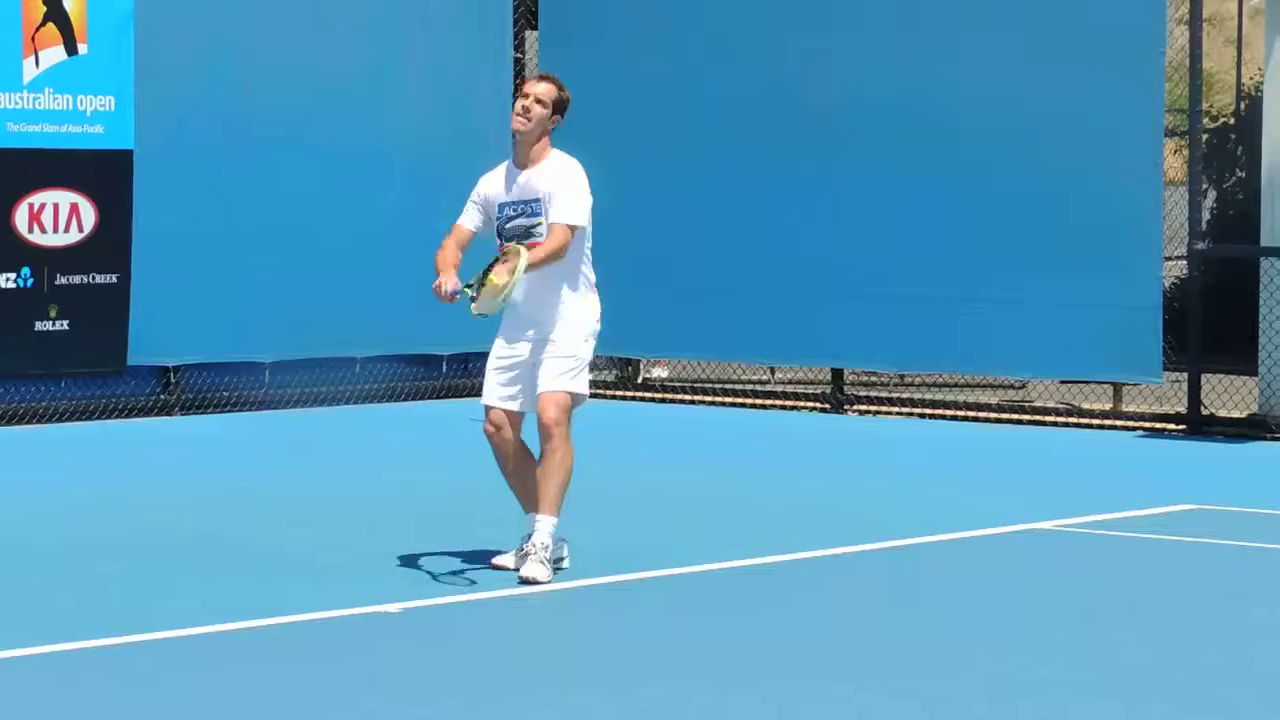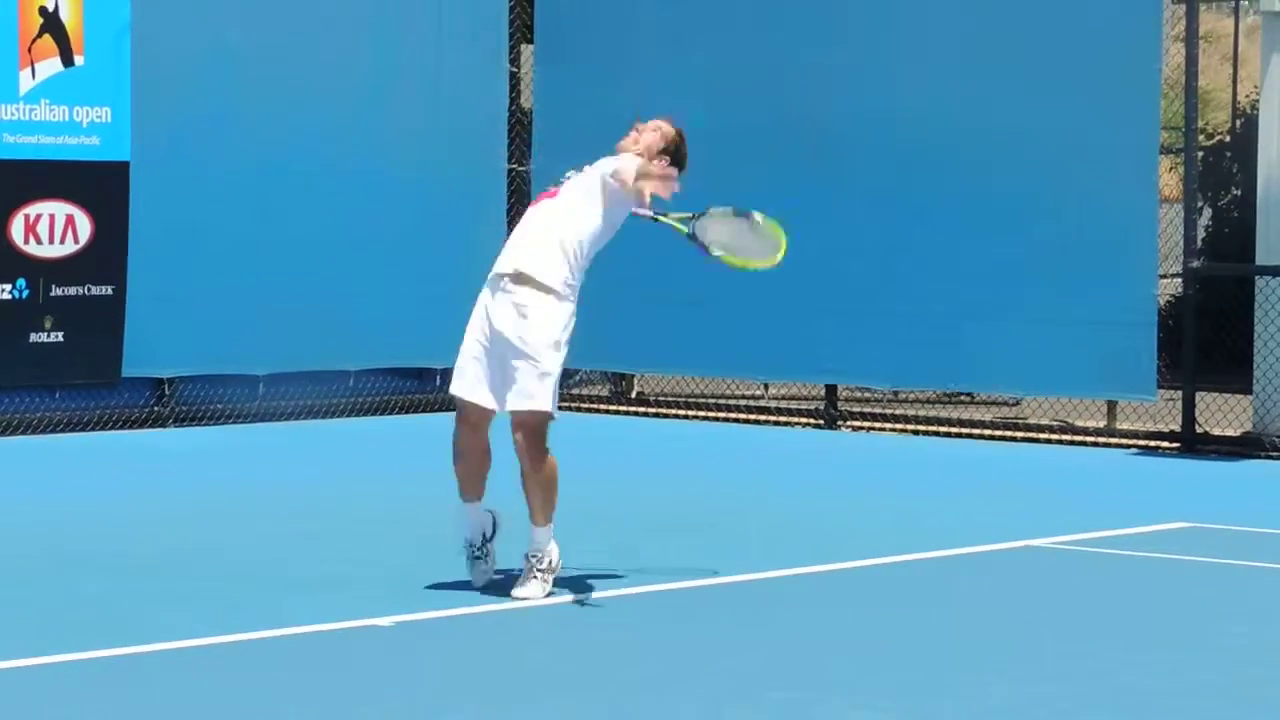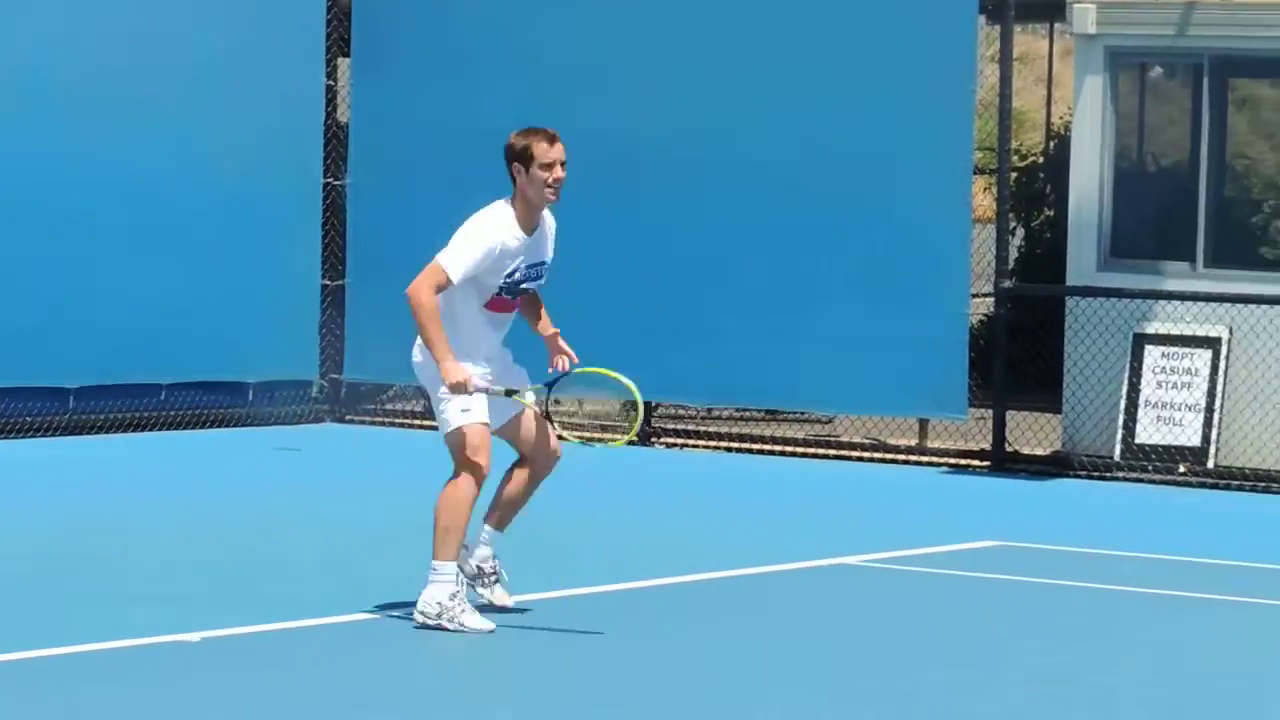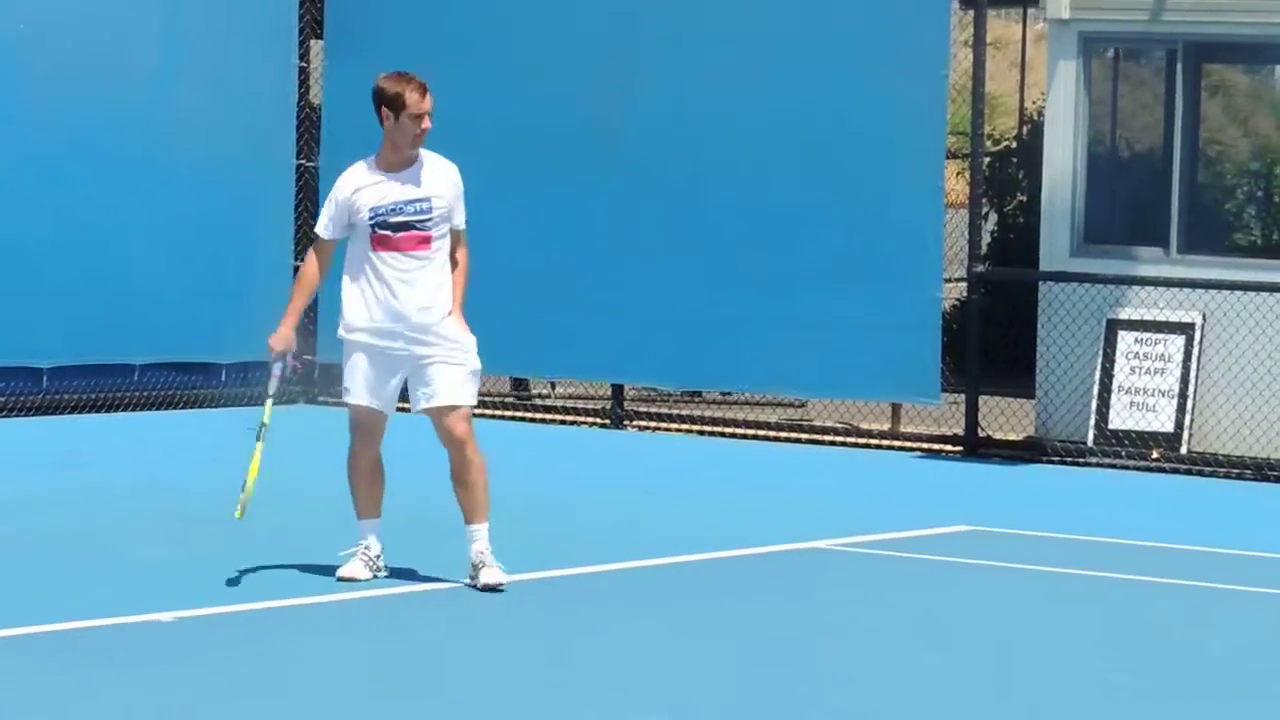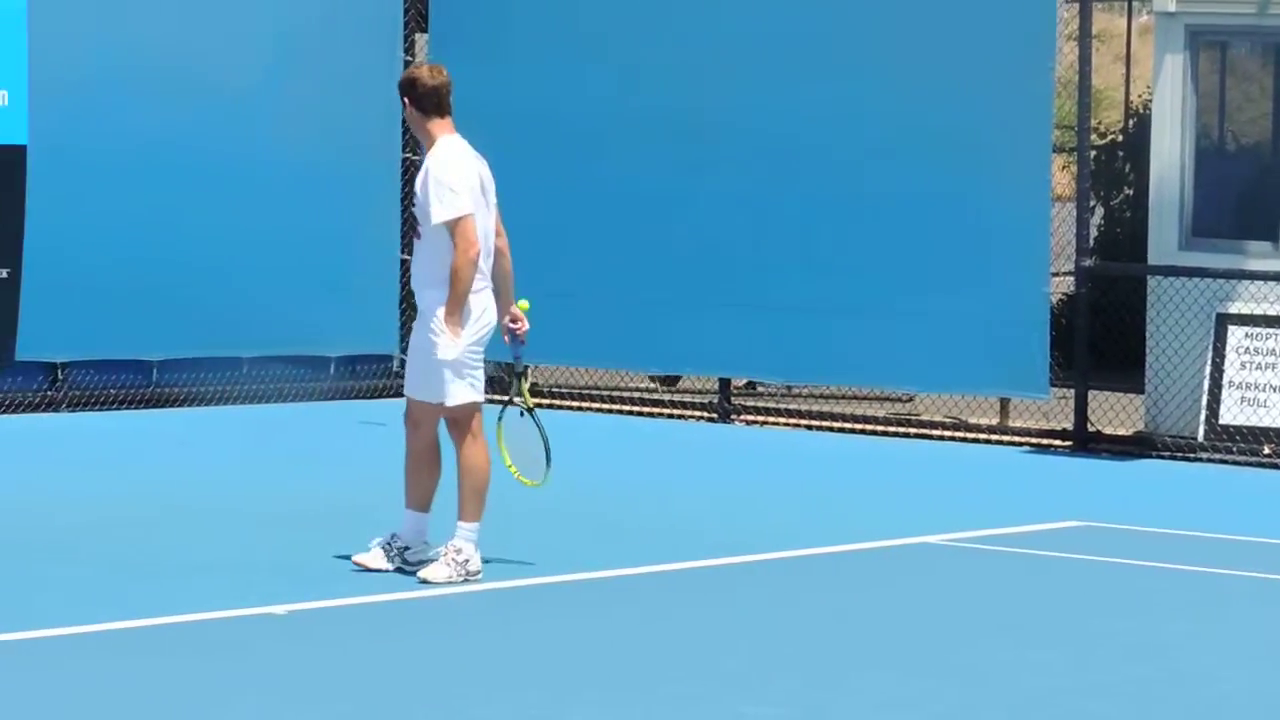
dt=1s
person 1, frame 1
left shoulder: (566, 171)
right shoulder: (492, 183)
left elbow: (560, 243)
right elbow: (455, 242)
right wrist: (447, 273)
left hip: (567, 321)
right hip: (516, 326)
left knee: (552, 418)
right knee: (499, 425)
left ankle: (544, 543)
right ankle: (541, 535)
person 1, frame 2
left shoulder: (617, 172)
right shoulder: (593, 178)
left elbow: (629, 168)
left wrist: (642, 177)
left hip: (539, 306)
right hip: (497, 298)
left knee: (530, 434)
right knee: (469, 421)
left ankle: (542, 555)
right ankle: (479, 530)
person 1, frame 3
left shoulder: (546, 226)
right shoulder: (490, 233)
right elbow: (419, 291)
left wrist: (550, 336)
right wrist: (446, 364)
left hip: (489, 356)
right hip: (452, 361)
left knee: (546, 450)
right knee: (474, 465)
left ankle: (480, 553)
right ankle: (437, 597)
person 1, frame 4
left shoulder: (445, 174)
right shoulder: (353, 184)
left elbow: (459, 249)
right elbow: (318, 256)
left wrist: (456, 310)
right wrist: (288, 324)
left hip: (437, 332)
right hip: (371, 333)
left knee: (459, 435)
right knee: (364, 438)
left ankle: (480, 552)
right ankle: (369, 547)
person 1, frame 5
left shoulder: (442, 165)
right shoulder: (465, 158)
left elbow: (468, 248)
right elbow: (500, 241)
left wrist: (454, 315)
right wrist: (507, 305)
left hip: (452, 317)
right hip: (433, 314)
left knee: (463, 427)
right knee: (418, 424)
left ankle: (465, 550)
right ankle: (409, 541)
